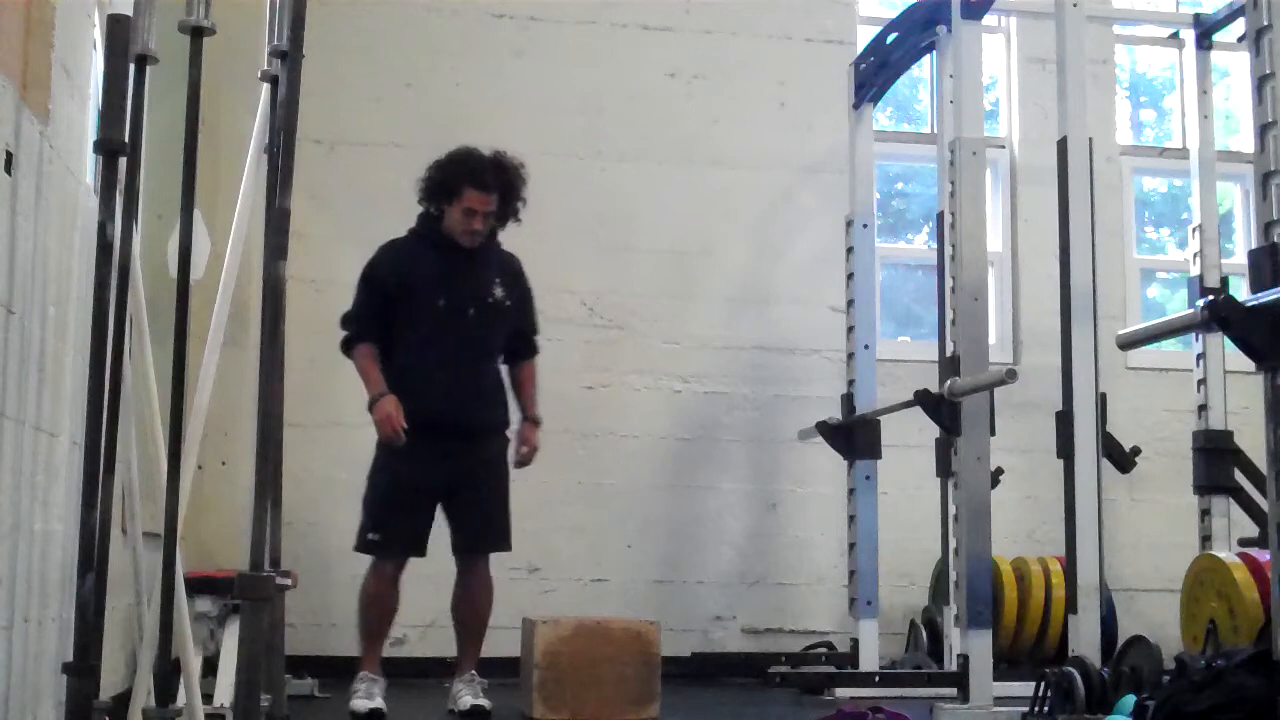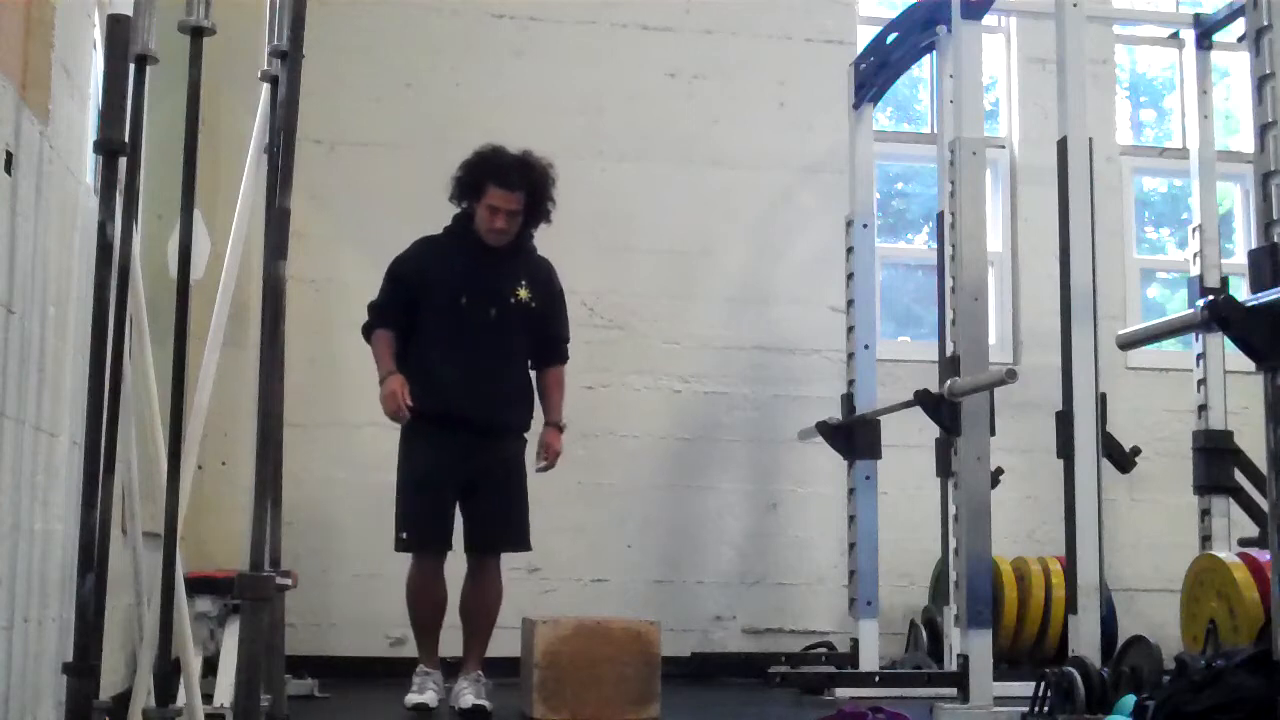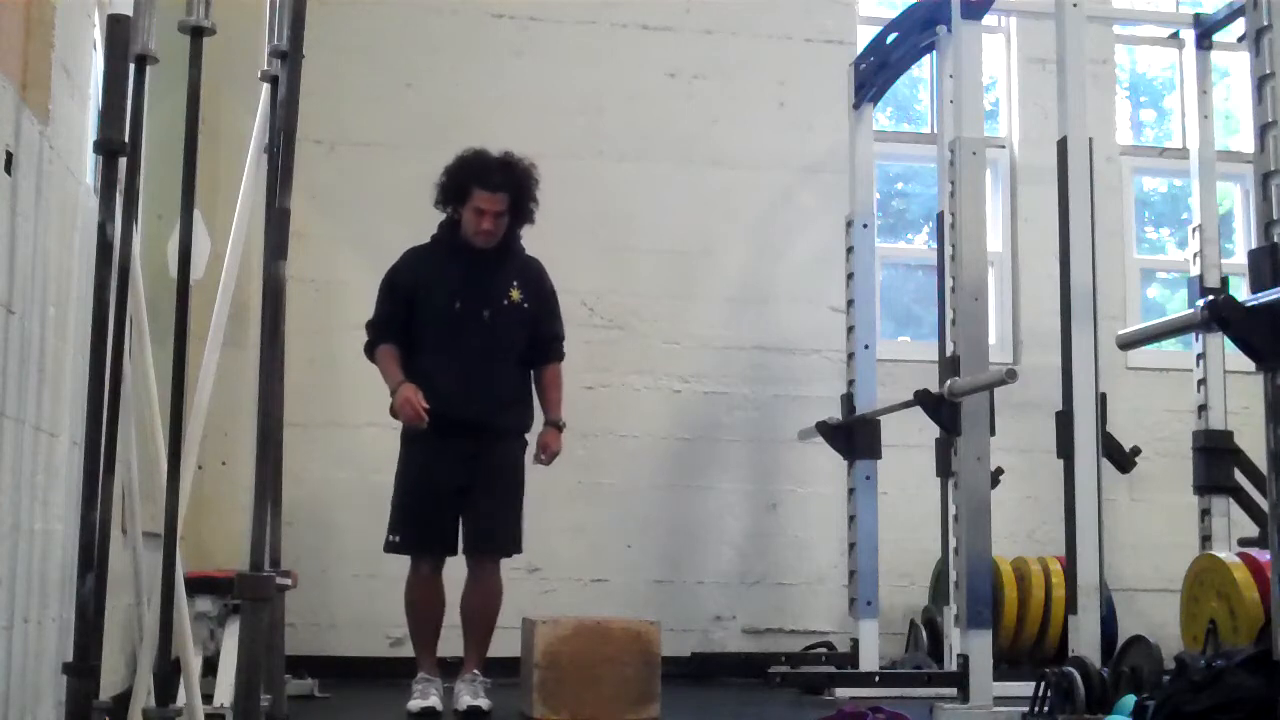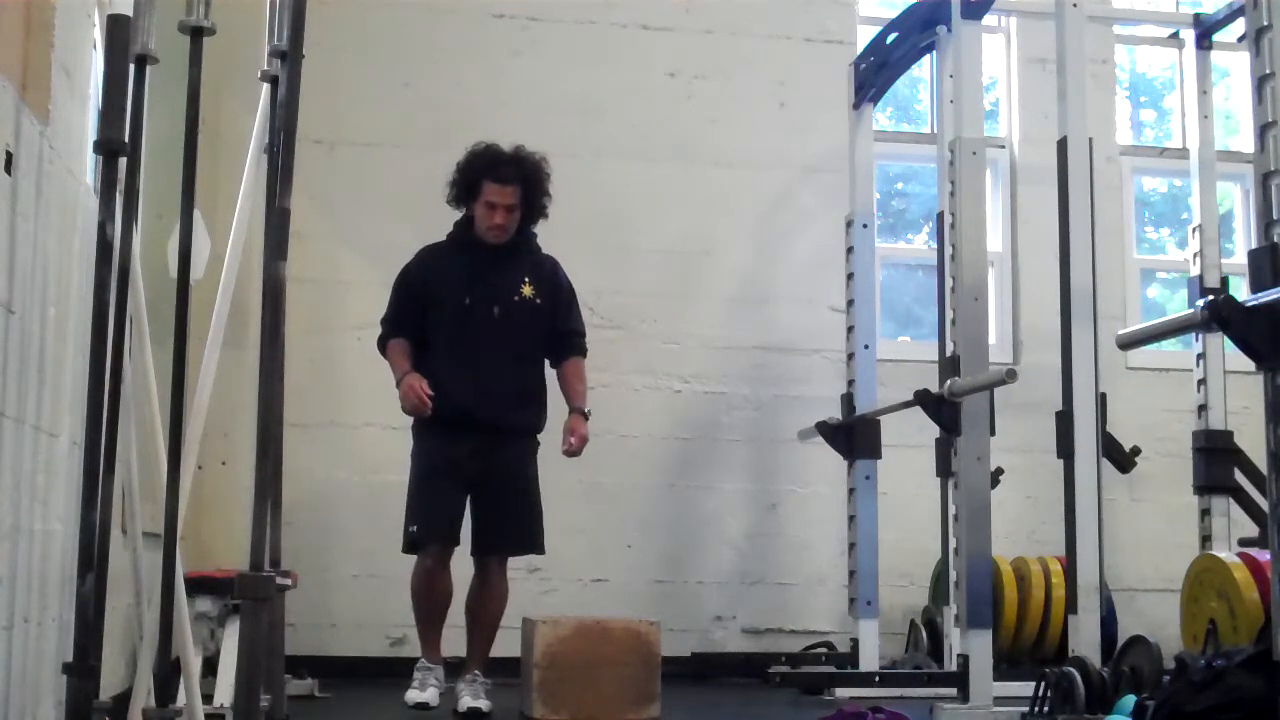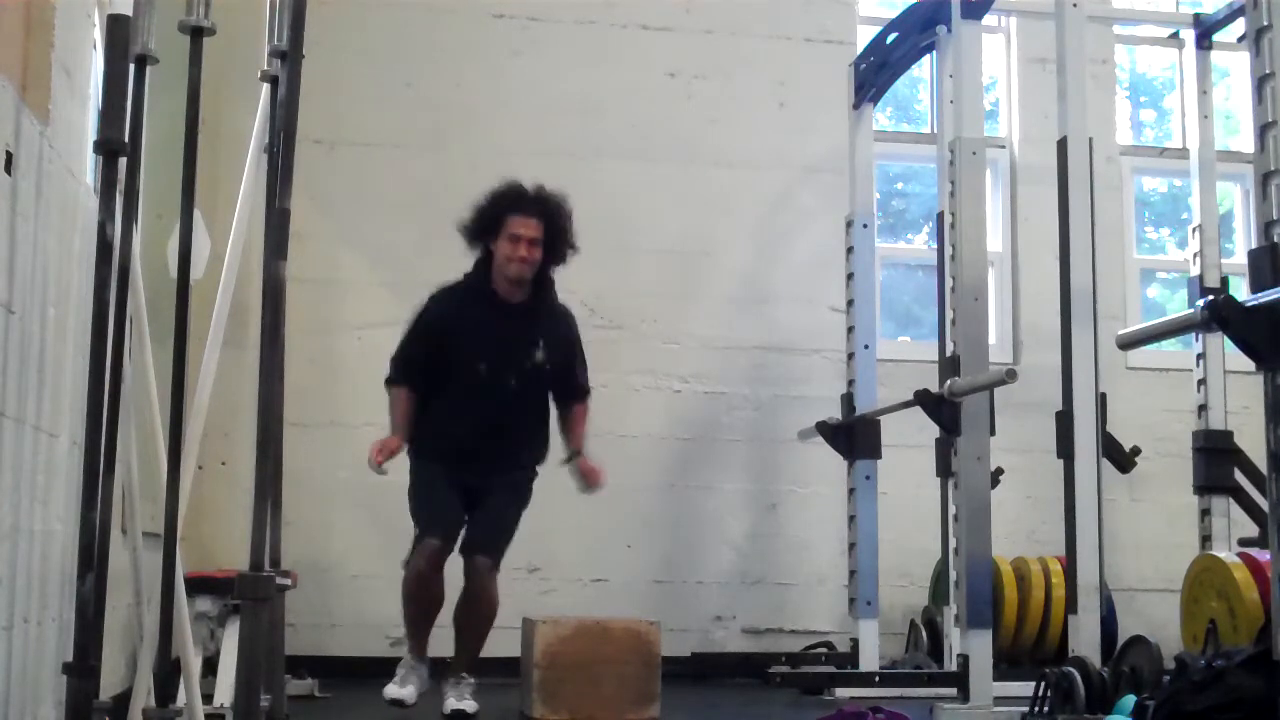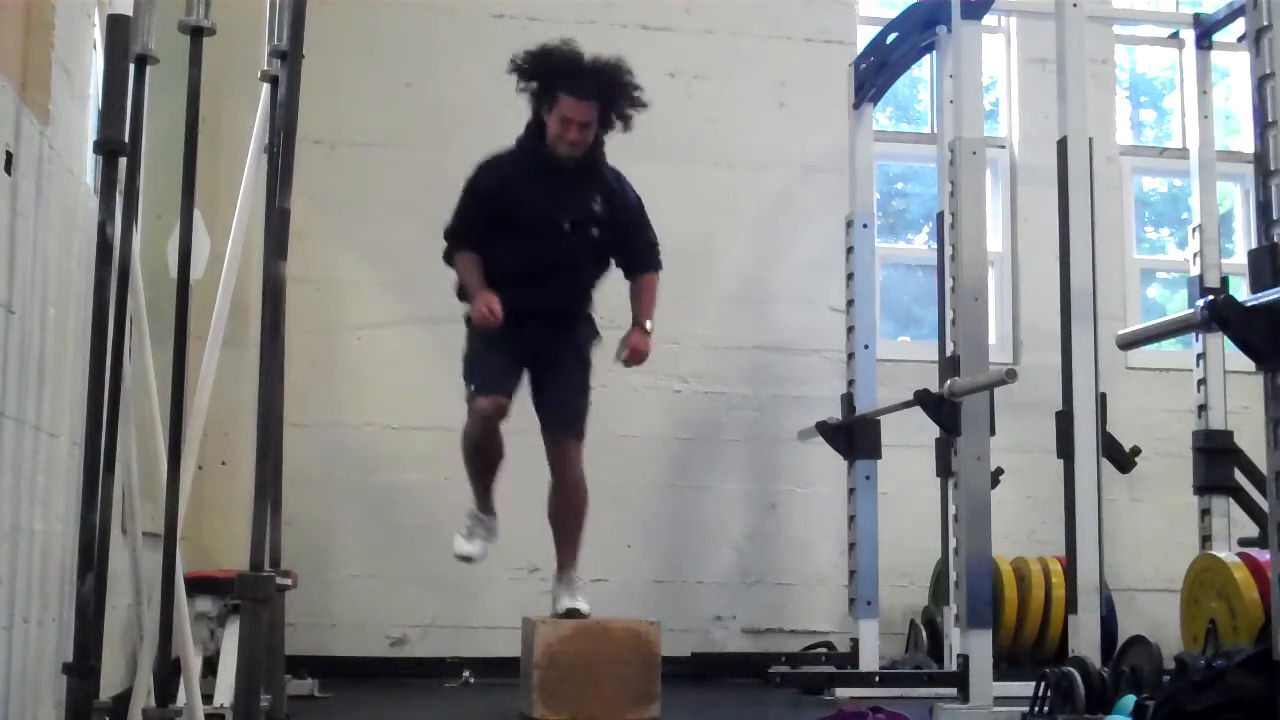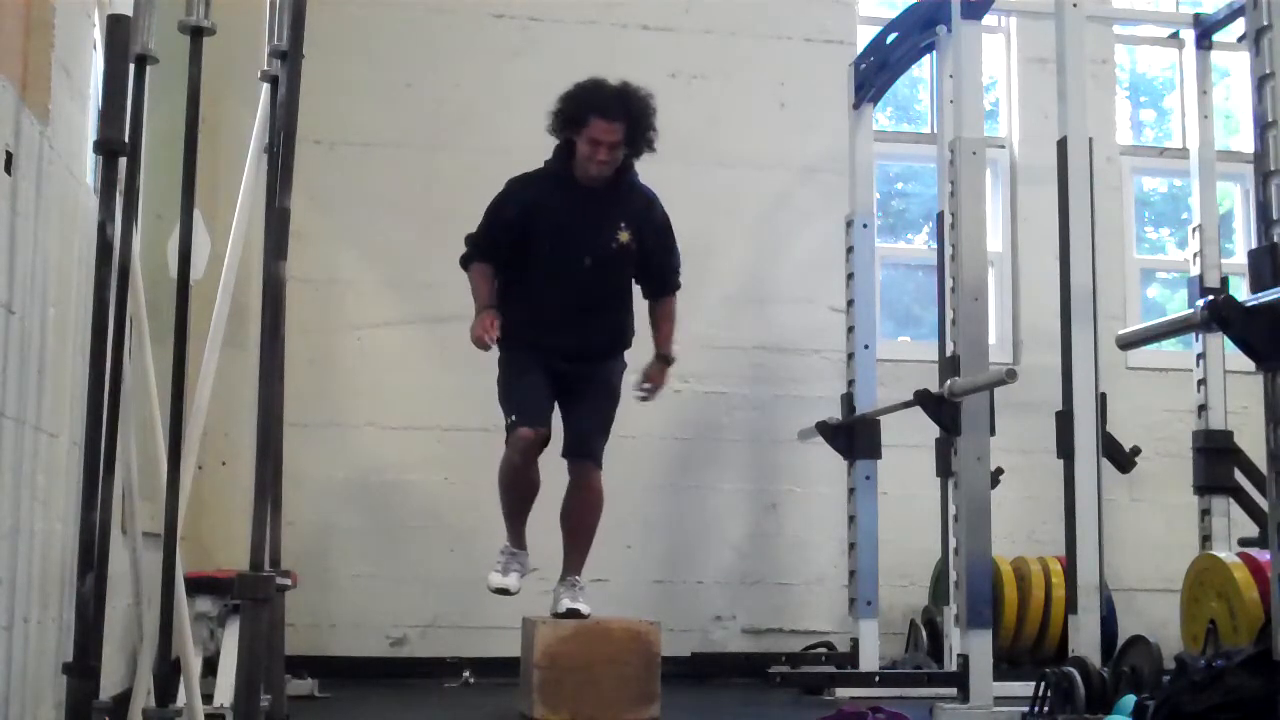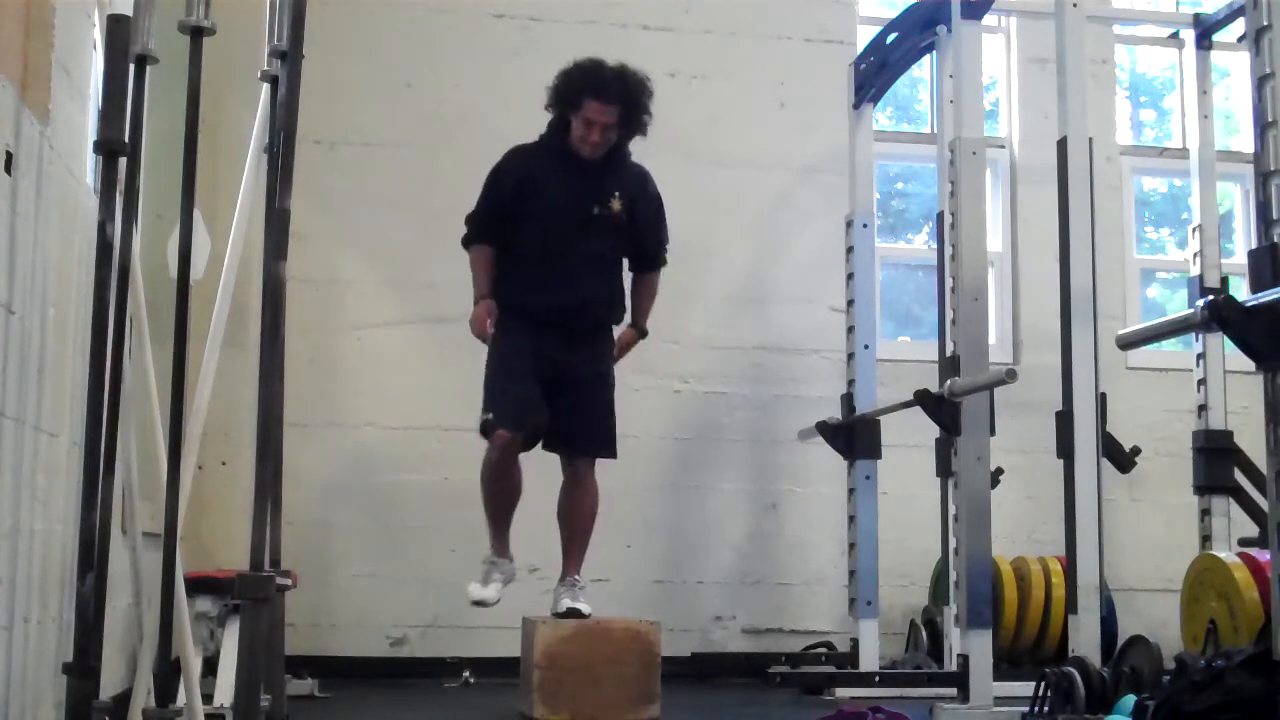
dt=0.5s
person 1, frame 1
left shoulder: (506, 270)
right shoulder: (398, 259)
left elbow: (522, 351)
right elbow: (361, 336)
left wrist: (530, 418)
right wrist: (381, 394)
left hip: (482, 440)
right hip: (411, 436)
left knee: (476, 559)
right knee: (388, 557)
person 1, frame 2
left shoulder: (538, 275)
right shoulder: (426, 257)
left elbow: (552, 357)
right elbow: (383, 321)
left wrist: (553, 424)
right wrist: (389, 372)
left hip: (500, 439)
right hip: (430, 432)
left knee: (487, 558)
right knee: (427, 554)
right ankle: (427, 669)
person 1, frame 3
left shoulder: (529, 276)
right shoulder: (418, 267)
left elbow: (547, 355)
right elbow: (383, 337)
left wrist: (553, 422)
right wrist: (400, 385)
left hip: (500, 442)
right hip: (430, 438)
left knee: (486, 560)
right knee: (426, 559)
person 1, frame 4
left shoulder: (545, 273)
right shoulder: (432, 264)
left elbow: (568, 348)
right elbow: (395, 330)
left wrist: (578, 410)
right wrist: (405, 374)
left hip: (512, 440)
right hip: (441, 435)
left knee: (493, 560)
right knee: (432, 551)
right ankle: (429, 664)
person 1, frame 5
left shoulder: (555, 324)
right shoulder: (449, 308)
left elbow: (572, 394)
right elbow: (405, 377)
left wrist: (577, 454)
right wrist: (398, 434)
left hip: (507, 470)
right hip: (439, 459)
left knee: (481, 568)
right knee: (430, 549)
left ankle: (461, 677)
right ankle: (414, 661)
person 1, frame 6
left shoulder: (610, 187)
right shoulder: (501, 172)
left elbow: (643, 261)
right elbow: (462, 240)
left wrist: (641, 326)
right wrist: (478, 290)
left hip: (566, 329)
right hip: (501, 323)
left knee: (566, 449)
right knee: (485, 410)
left ankle: (567, 579)
right ankle: (482, 513)
person 1, frame 7
left shoulder: (641, 207)
right shoulder: (528, 193)
left elbow: (662, 286)
right elbow: (482, 254)
left wrist: (663, 356)
right wrist: (486, 310)
left hip: (598, 358)
right hip: (528, 347)
left knee: (585, 466)
right knee: (525, 439)
left ankle: (571, 584)
right ankle: (514, 549)
person 1, frame 8
left shoulder: (635, 183)
right shoulder: (523, 165)
left elbow: (648, 261)
right elbow: (482, 234)
left wrist: (637, 324)
right wrist: (484, 297)
left hip: (588, 341)
right hip: (520, 331)
left knee: (581, 462)
right knee: (505, 440)
left ankle: (570, 583)
right ankle: (499, 556)
